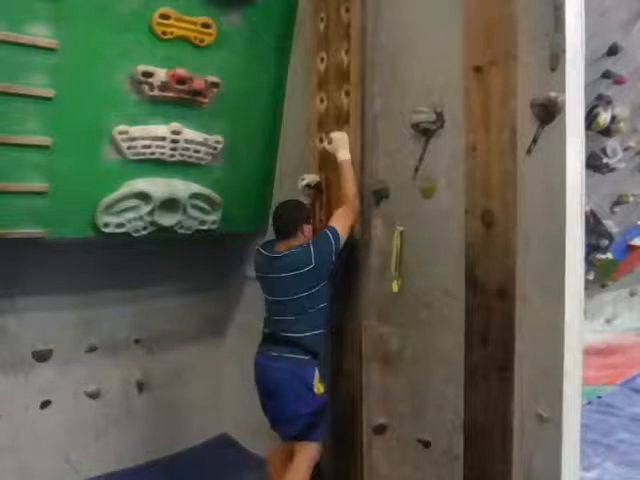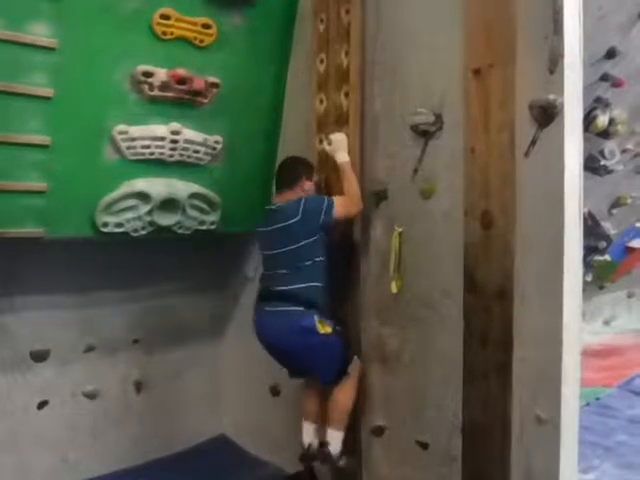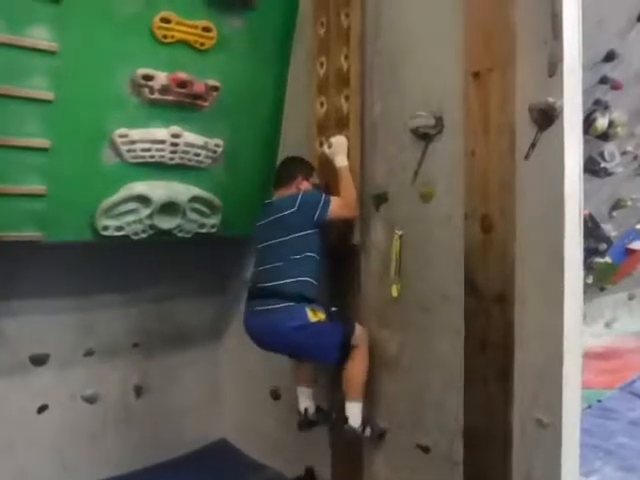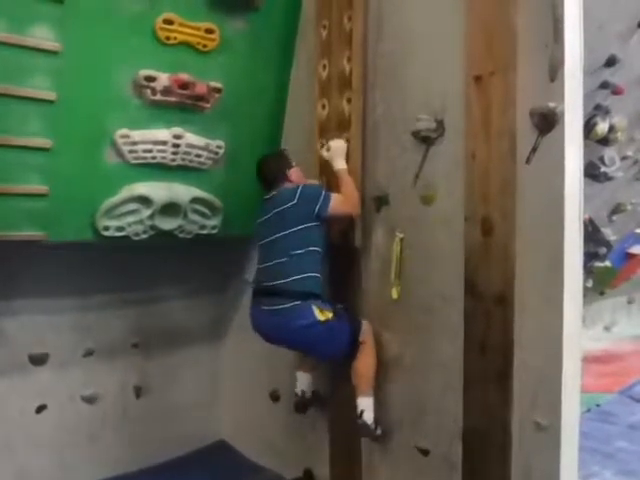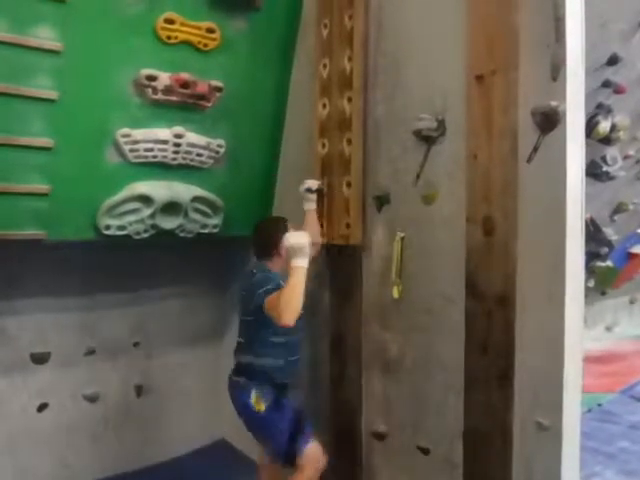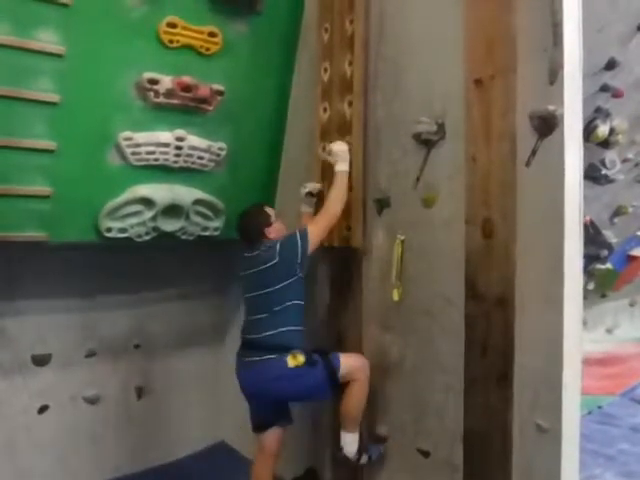
dt=0.7s
person 1, frame 1
left shoulder: (263, 256)
right shoulder: (315, 256)
left elbow: (286, 233)
right elbow: (350, 209)
right wrist: (343, 155)
left hip: (266, 361)
right hip: (298, 366)
left knee: (286, 440)
right knee: (307, 449)
person 1, frame 2
left shoulder: (265, 217)
right shoulder: (307, 207)
right elbow: (354, 204)
right wrist: (341, 155)
left hip: (265, 320)
right hip: (298, 319)
left knee: (317, 375)
right knee: (350, 371)
left ankle: (310, 444)
right ankle: (333, 447)
person 1, frame 3
left shoulder: (266, 214)
right shoulder: (303, 202)
right elbow: (351, 209)
right wrist: (341, 160)
left hip: (255, 320)
right hip: (288, 317)
left knee: (309, 341)
right knee: (358, 339)
left ankle: (307, 410)
right ankle: (354, 420)
person 1, frame 4
left shoulder: (266, 210)
right shoulder: (303, 195)
right elbow: (352, 206)
left wrist: (312, 189)
right wrist: (338, 162)
left hip: (262, 315)
right hip: (294, 312)
left knee: (313, 332)
right knee: (364, 334)
left ankle: (303, 393)
right ankle: (366, 415)
person 1, frame 5
left shoulder: (268, 272)
right shoulder: (266, 281)
left elbow: (312, 244)
right elbow: (286, 317)
left wrist: (310, 204)
right wrist: (299, 262)
left hip: (268, 387)
right hip: (259, 390)
left knee: (281, 454)
person 1, frame 6
left shoulder: (253, 260)
right shoulder: (280, 253)
right elbow: (332, 214)
left wrist: (307, 206)
right wrist: (342, 164)
left hip: (251, 369)
right hip: (278, 367)
left knee: (268, 446)
right knee: (358, 367)
right ankle: (350, 446)
